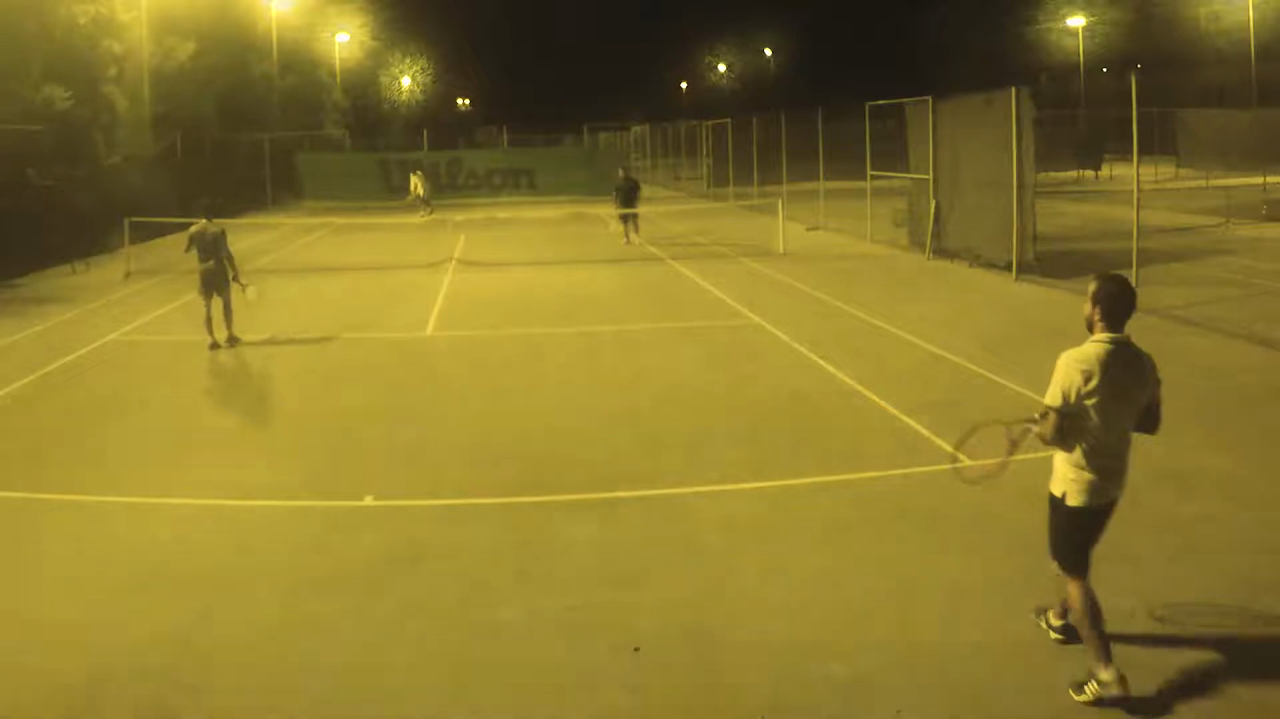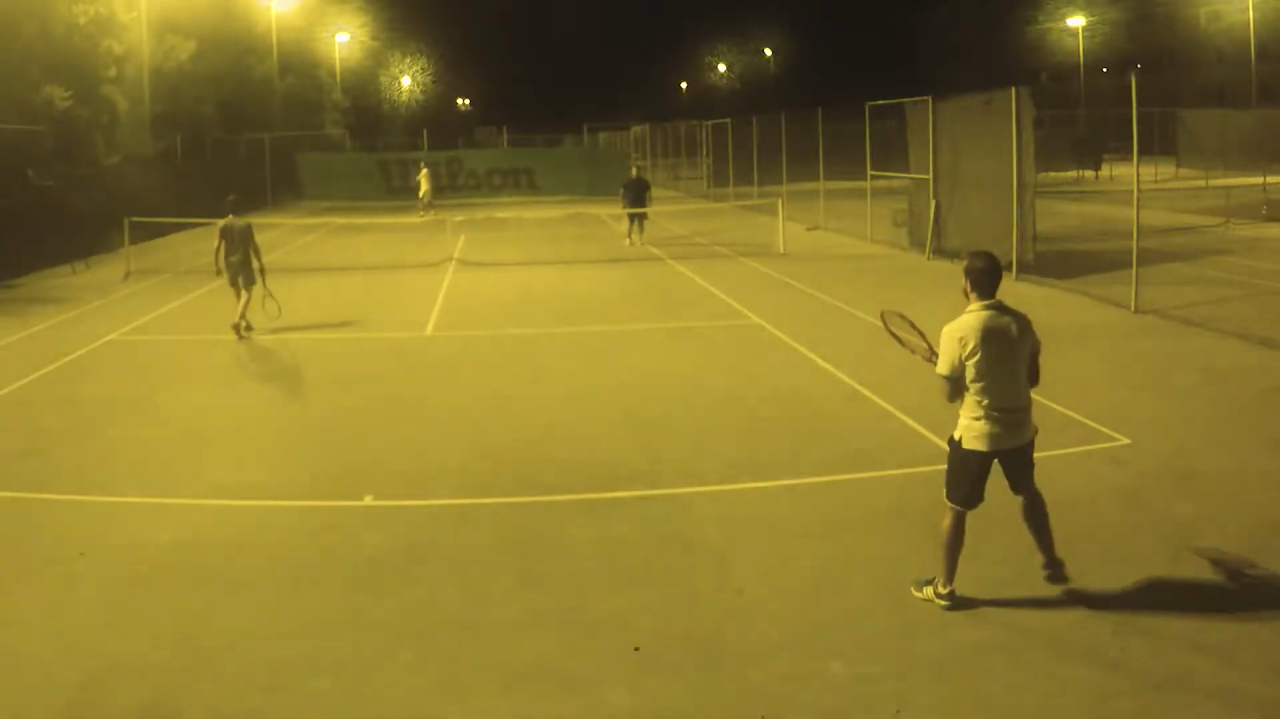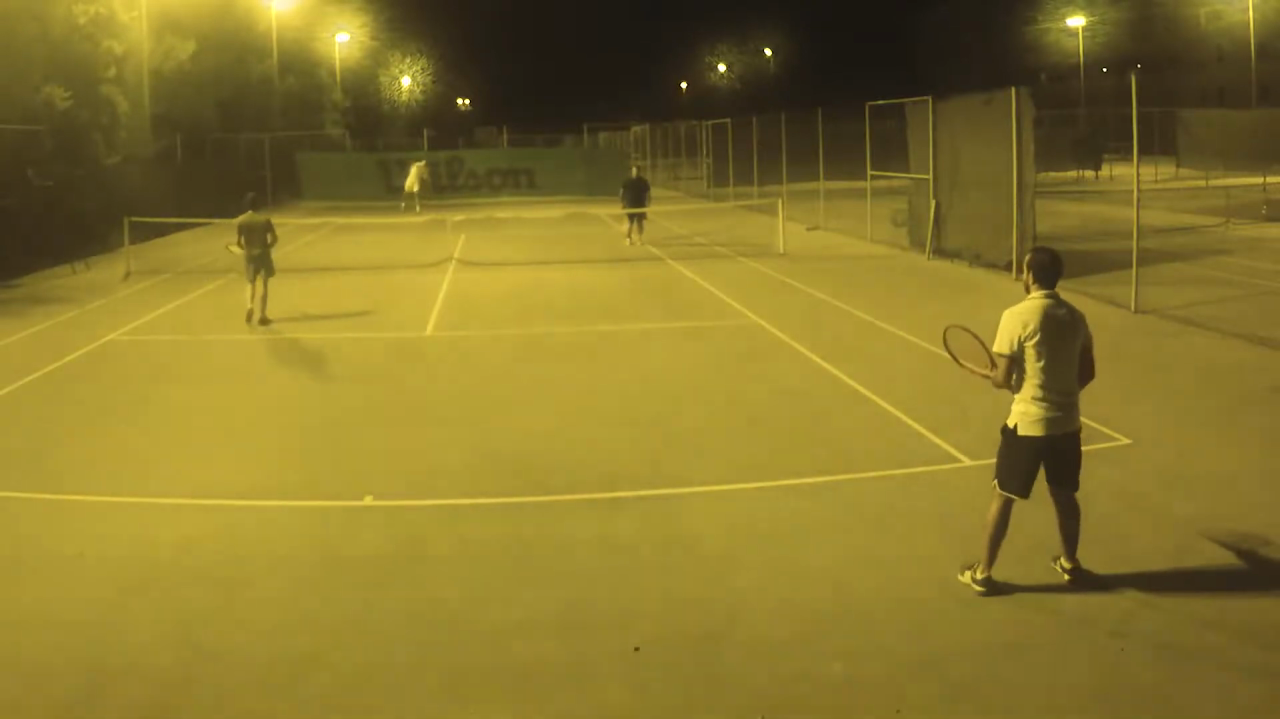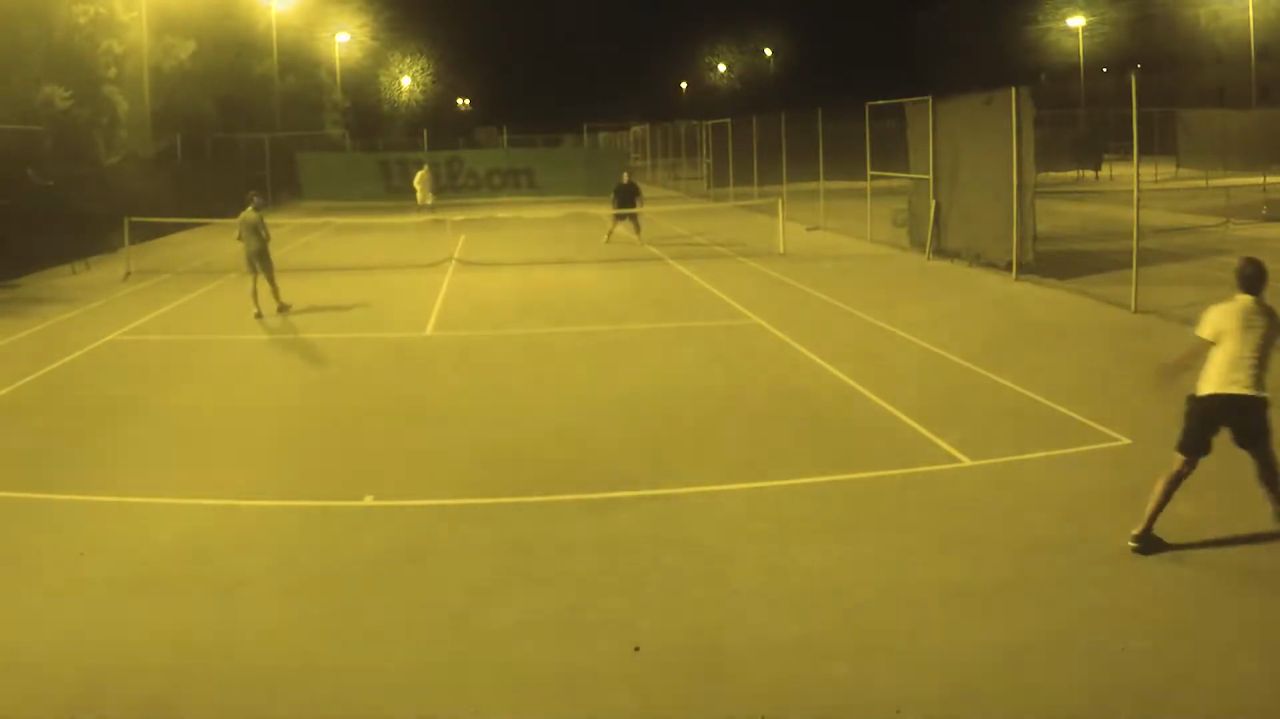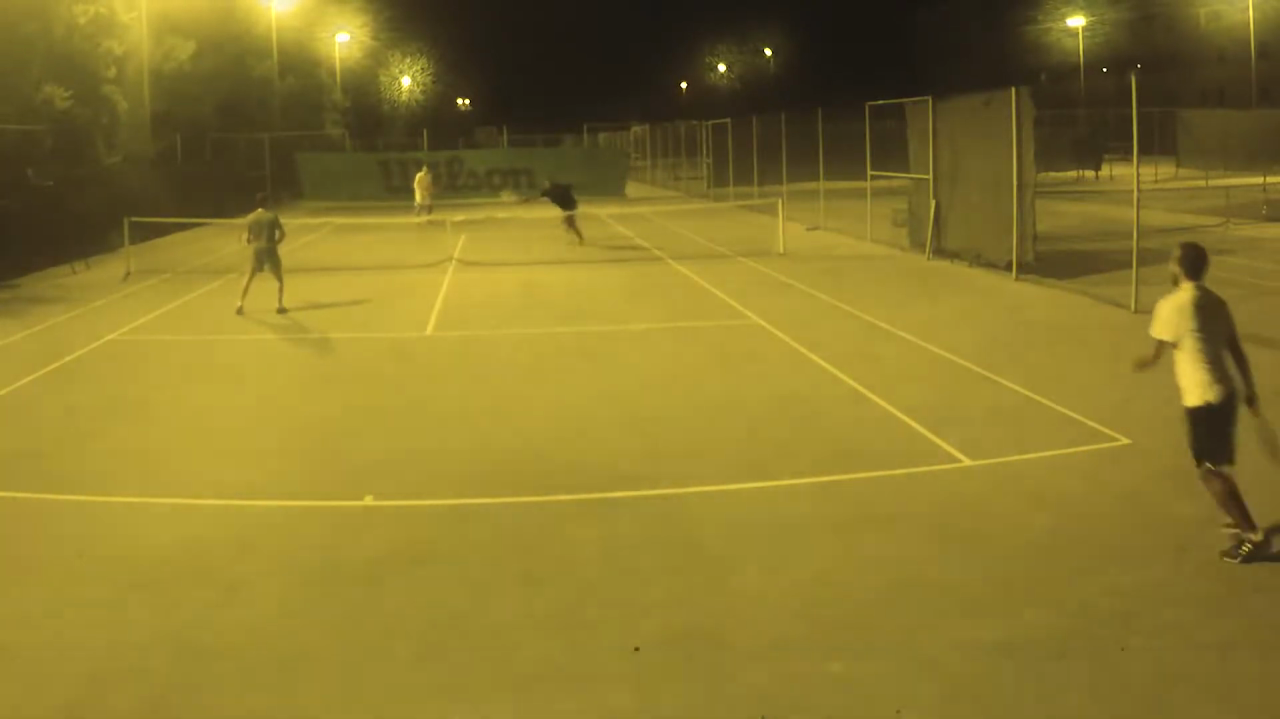
dt=1s
person 1, frame 1
left shoulder: (1075, 362)
right shoulder: (1143, 364)
left elbow: (1053, 433)
right elbow: (1150, 423)
left wrist: (1041, 425)
left hip: (1075, 484)
right hip: (1112, 481)
left knee: (1075, 575)
right knee: (1073, 561)
left ankle: (1107, 674)
right ankle: (1059, 619)
person 1, frame 2
left shoulder: (956, 332)
right shoulder: (1021, 323)
left elbow: (950, 394)
right elbow: (1032, 379)
left wrist: (945, 368)
left hip: (975, 435)
right hip: (1019, 429)
left knee: (956, 509)
right knee: (1028, 492)
left ankle: (945, 587)
right ankle: (1051, 563)
person 1, frame 3
left shoulder: (1016, 316)
right shoulder: (1075, 317)
left elbow: (1004, 378)
right elbow: (1087, 373)
left wrist: (993, 377)
left hip: (1028, 423)
right hip: (1067, 421)
left knee: (1003, 496)
right knee: (1063, 494)
left ankle: (982, 573)
right ankle: (1070, 563)
person 1, frame 4
left shoulder: (1220, 312)
left elbow: (1201, 350)
left wrist: (1173, 369)
left hip: (1209, 396)
right hip: (1249, 398)
left knee: (1183, 466)
left ankle: (1143, 531)
person 1, frame 5
left shoulder: (1171, 306)
right shoulder: (1217, 303)
left elbow: (1157, 354)
right elbow: (1237, 350)
left wrist: (1145, 362)
right wrist: (1250, 389)
left hip: (1203, 399)
right hip: (1224, 393)
left knee: (1210, 472)
right knee: (1215, 465)
left ankle: (1251, 535)
right ankle: (1240, 520)
